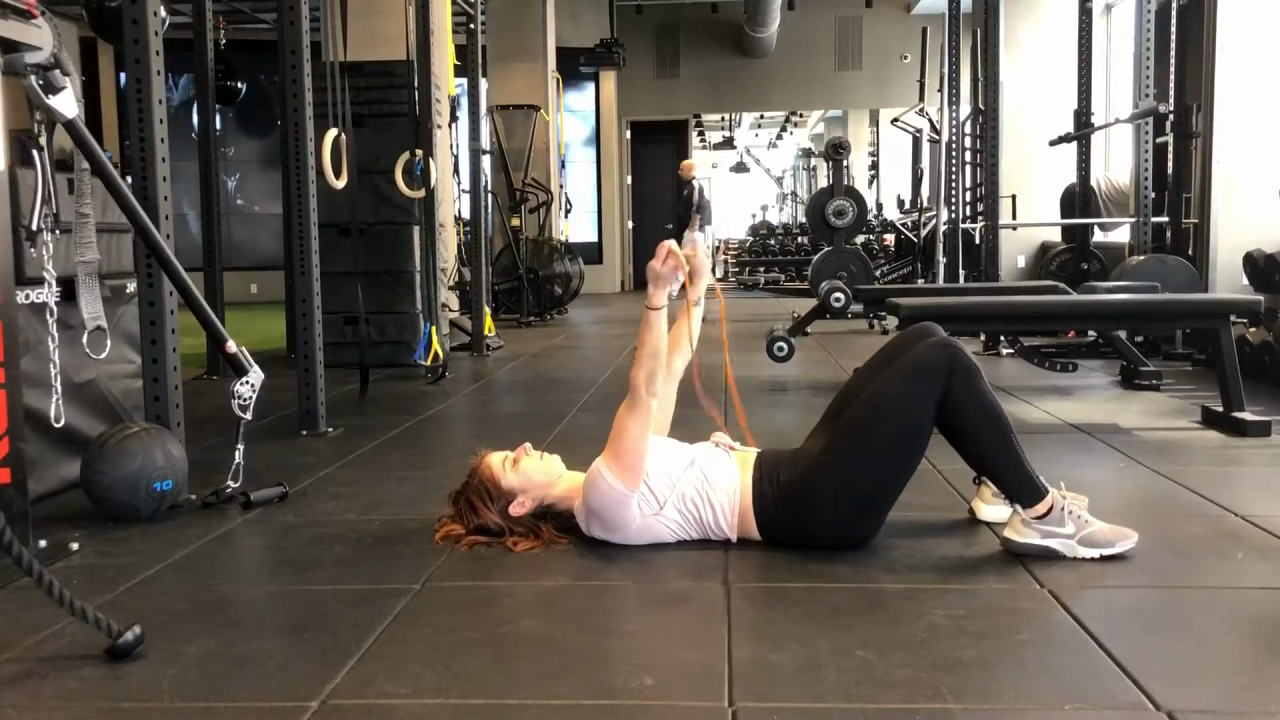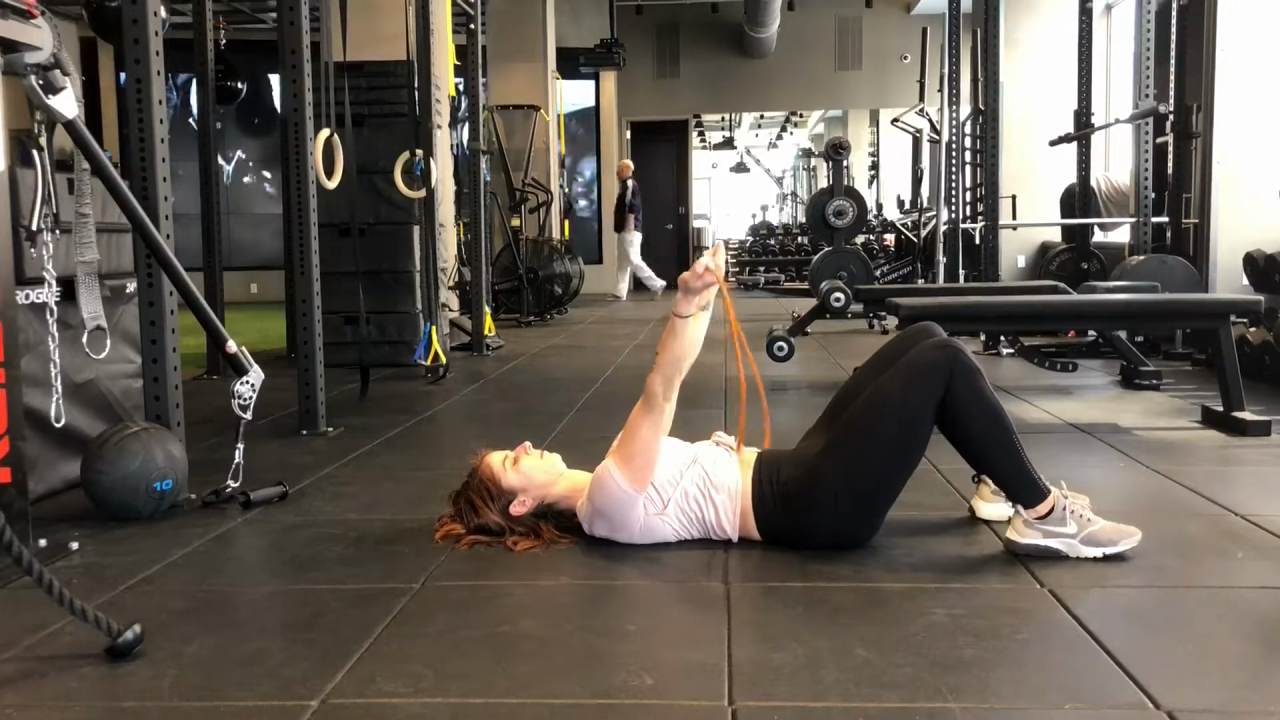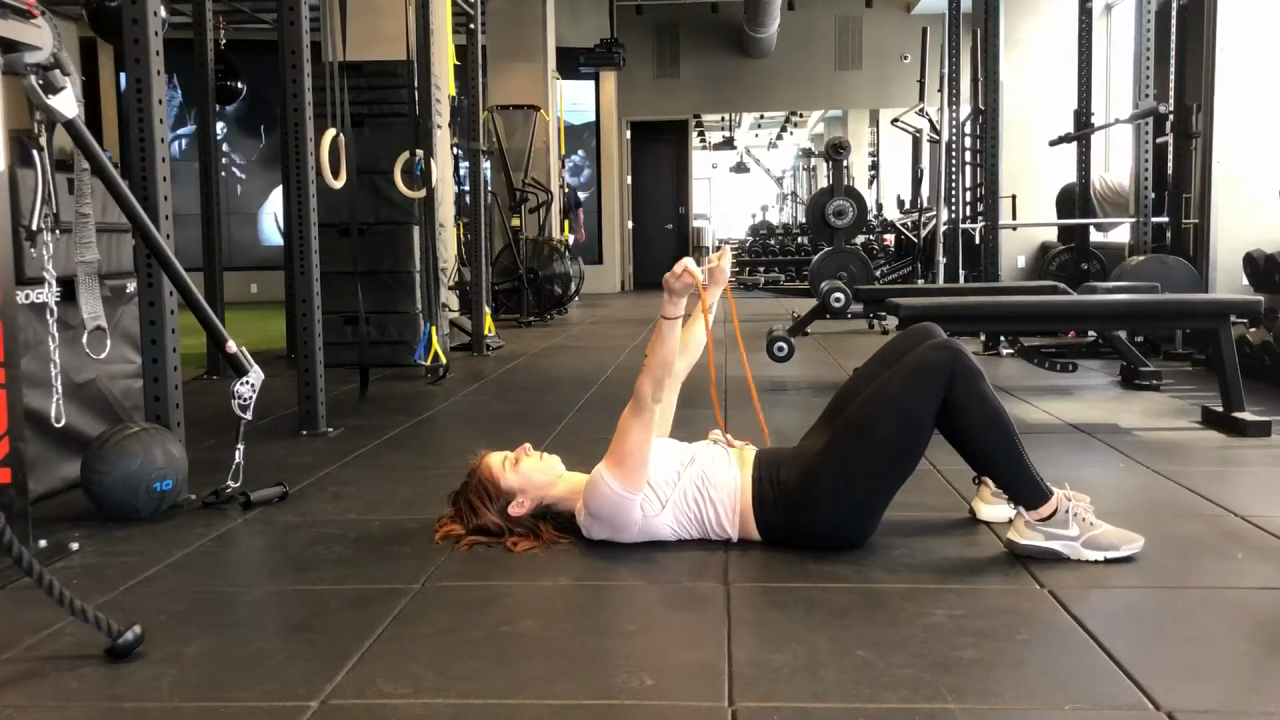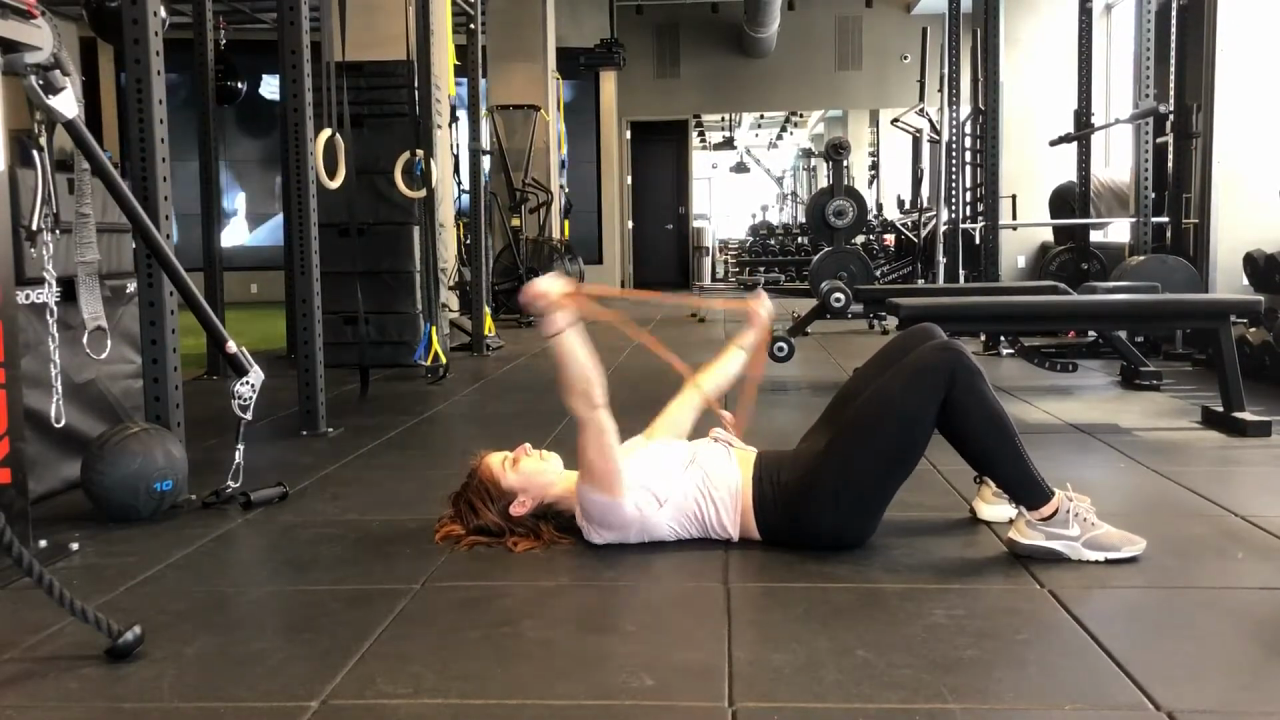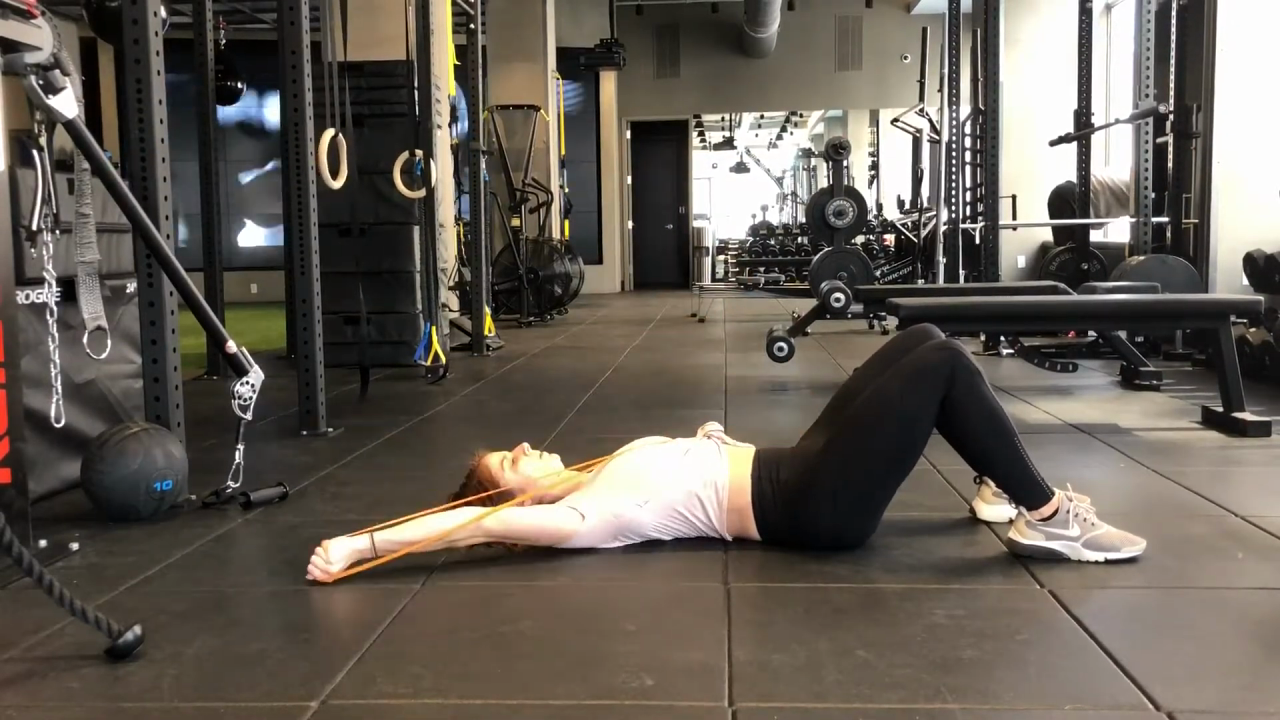
dt=1s
person 1, frame 1
left shoulder: (603, 480)
right shoulder: (602, 504)
left elbow: (666, 382)
right elbow: (641, 393)
left wrist: (695, 295)
right wrist: (656, 295)
left hip: (797, 477)
right hip: (817, 506)
left knee: (925, 342)
right knee: (941, 362)
left ankle: (1005, 489)
right ankle: (1041, 516)
person 1, frame 2
left shoulder: (607, 479)
right shoulder: (608, 506)
left elbow: (669, 384)
right elbow: (656, 395)
left wrist: (707, 297)
right wrist: (683, 305)
left hip: (797, 476)
right hip: (816, 508)
left knee: (925, 340)
right knee: (941, 363)
left ankle: (1004, 487)
right ankle: (1045, 517)
person 1, frame 3
left shoulder: (606, 481)
right shoulder: (602, 508)
left elbow: (673, 382)
right elbow: (646, 397)
left wrist: (712, 296)
right wrist: (672, 305)
left hip: (796, 475)
right hip: (815, 508)
left knee: (925, 341)
right knee: (943, 364)
left ankle: (1005, 487)
right ankle: (1046, 518)
person 1, frame 4
left shoulder: (619, 472)
right shoulder: (599, 514)
left elbow: (690, 398)
right elbow: (592, 408)
left wrist: (749, 338)
right wrist: (558, 321)
left hip: (798, 475)
right hip: (815, 506)
left knee: (928, 343)
right knee: (942, 364)
left ankle: (1001, 488)
right ankle: (1046, 519)
person 1, frame 5
left shoulder: (595, 478)
right shoulder: (578, 517)
right elbow: (483, 524)
right wrist: (359, 544)
left hip: (790, 472)
right hip: (812, 506)
left knee: (923, 343)
right knee: (940, 364)
left ankle: (1005, 488)
right ankle: (1047, 518)
